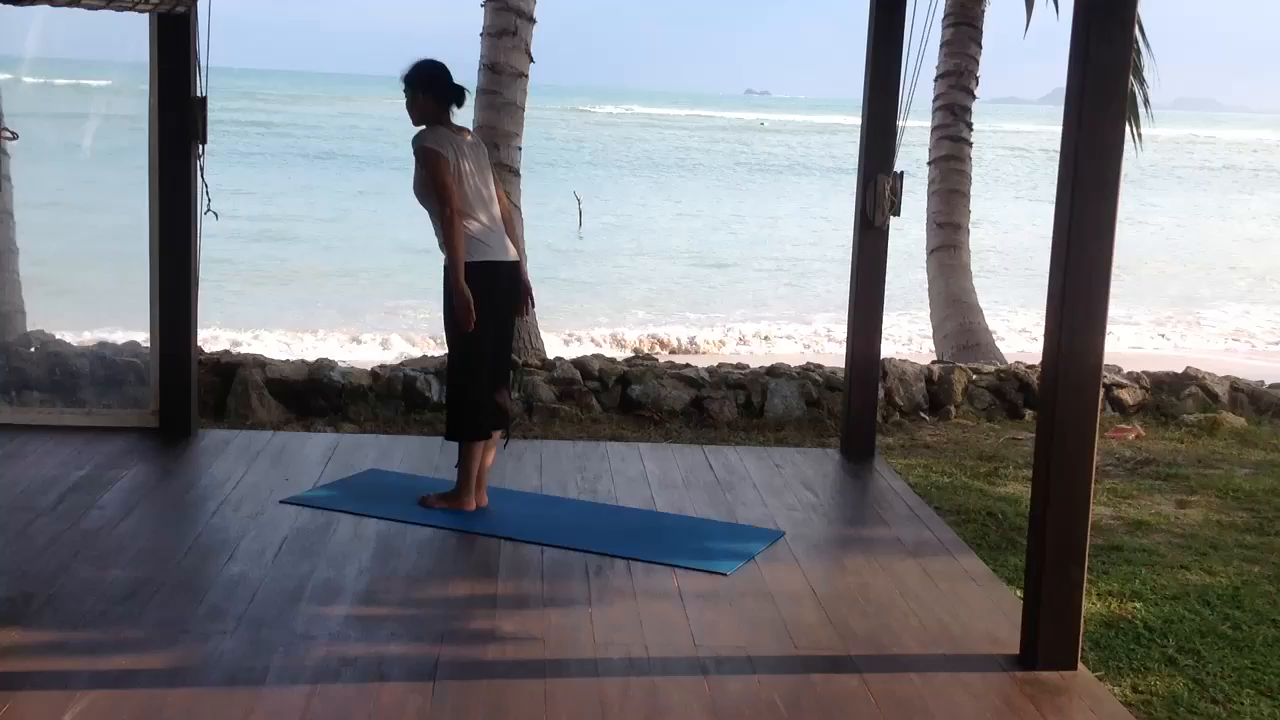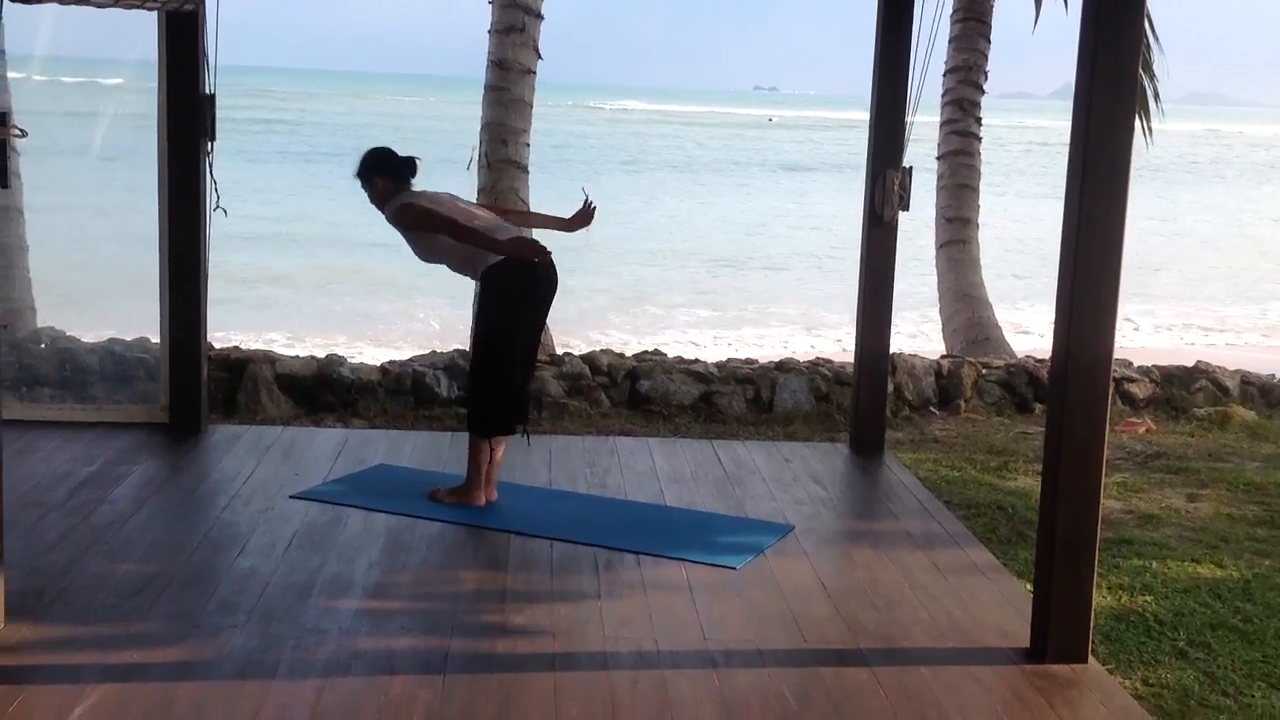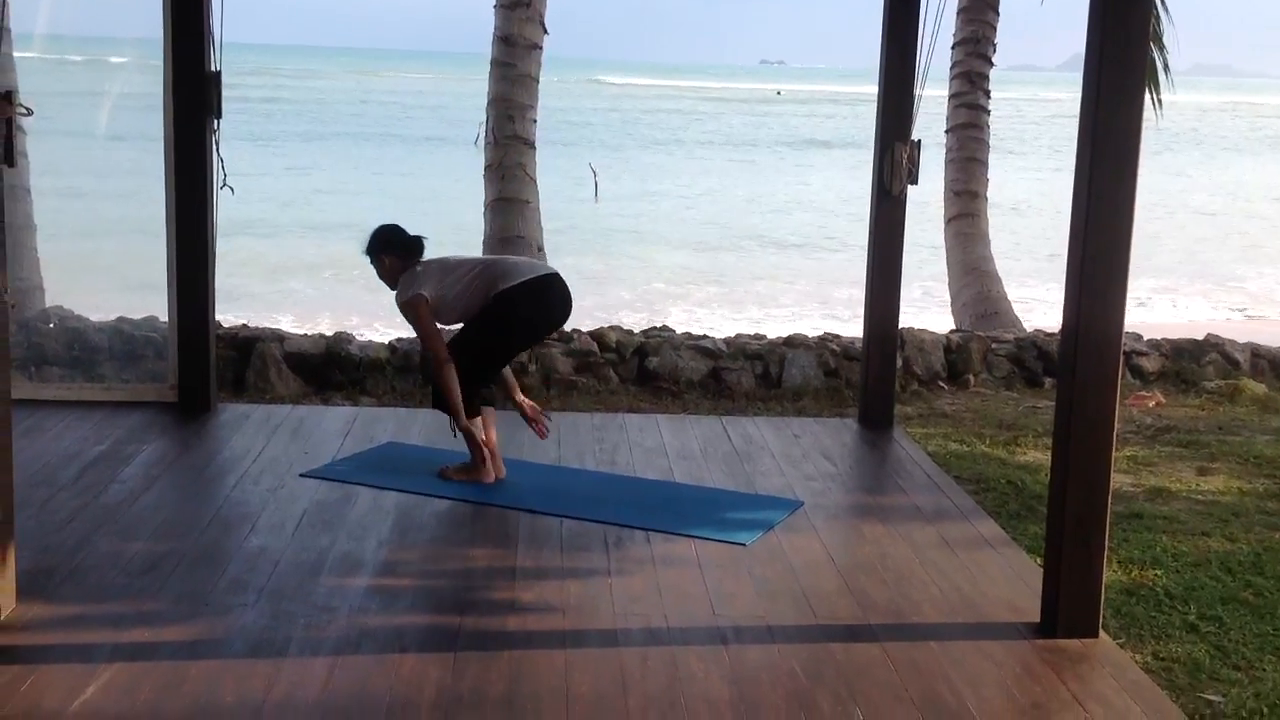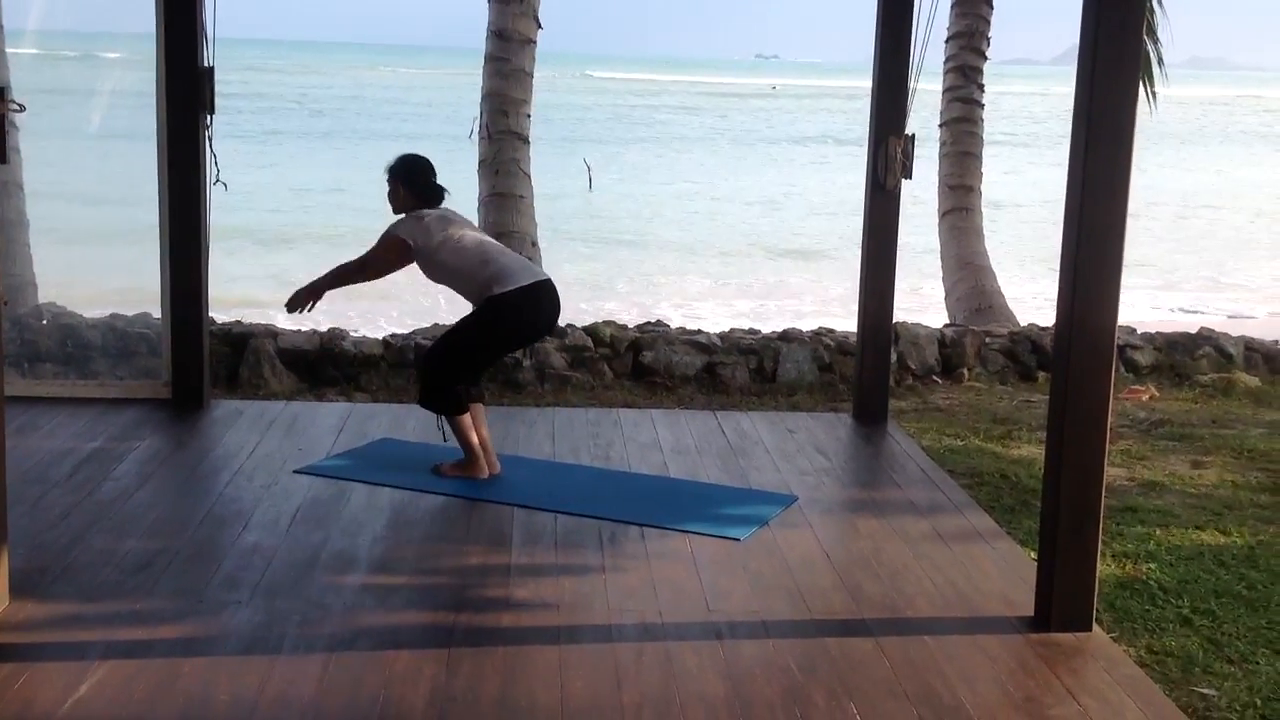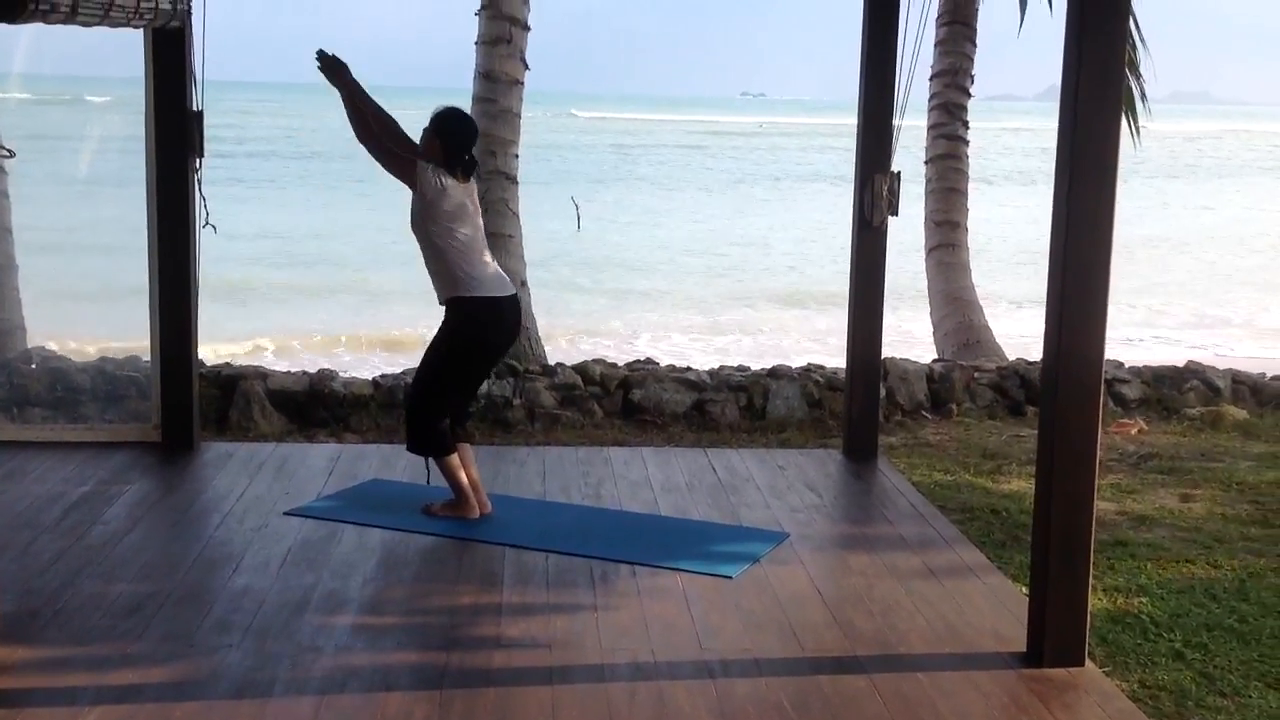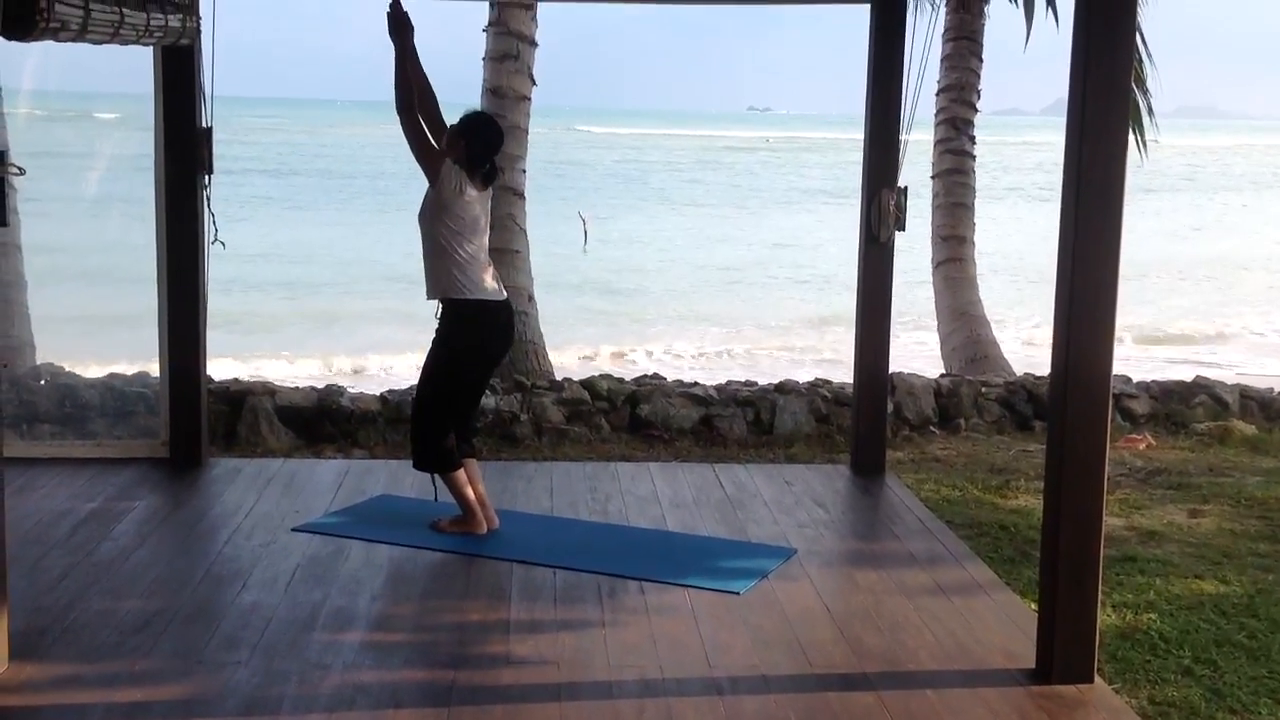
dt=0.7s
person 1, frame 1
left shoulder: (429, 142)
right shoulder: (471, 140)
left elbow: (451, 214)
left wrist: (458, 284)
right wrist: (521, 272)
left hip: (477, 271)
right hip: (505, 268)
left knee: (469, 381)
right knee: (491, 379)
left ankle: (464, 494)
right ankle: (478, 489)
person 1, frame 2
left shoulder: (399, 209)
right shoulder: (433, 198)
left elbow: (452, 229)
right elbow: (502, 213)
left wrist: (502, 248)
right wrist: (564, 224)
left hip: (509, 273)
right hip: (538, 267)
left knee: (488, 383)
right knee: (507, 378)
left ankle: (472, 489)
right ankle: (487, 484)
person 1, frame 3
left shoulder: (409, 292)
right shoulder: (434, 271)
left elbow: (440, 360)
right elbow: (489, 344)
left wrist: (463, 423)
right wrist: (517, 397)
left hip: (527, 297)
right hip: (553, 290)
left knee: (457, 369)
right knee: (475, 364)
left ankle: (481, 467)
right ankle: (492, 460)
person 1, frame 4
left shoulder: (410, 227)
right shoulder: (441, 218)
left elbow: (360, 267)
right elbow: (380, 266)
left wrist: (313, 288)
right wrist: (324, 286)
left hip: (516, 305)
right hip: (542, 298)
left knee: (437, 367)
right knee: (458, 364)
left ankle: (475, 463)
right ankle: (486, 458)
person 1, frame 5
left shoulder: (431, 182)
right shoulder: (462, 181)
left elbow: (372, 139)
right elbow: (395, 136)
left wrist: (344, 86)
right wrist: (352, 87)
left hip: (476, 313)
right hip: (503, 308)
left knee: (425, 406)
right knee: (448, 403)
left ankle: (466, 502)
right ankle: (476, 496)
person 1, frame 6
left shoulder: (448, 182)
right shoulder: (478, 183)
left elbow: (410, 116)
right elbow: (429, 114)
left wrist: (402, 46)
right wrist: (408, 49)
left hip: (468, 319)
right hip: (494, 316)
left knee: (430, 421)
right knee: (453, 418)
left ankle: (472, 515)
right ankle: (483, 510)
